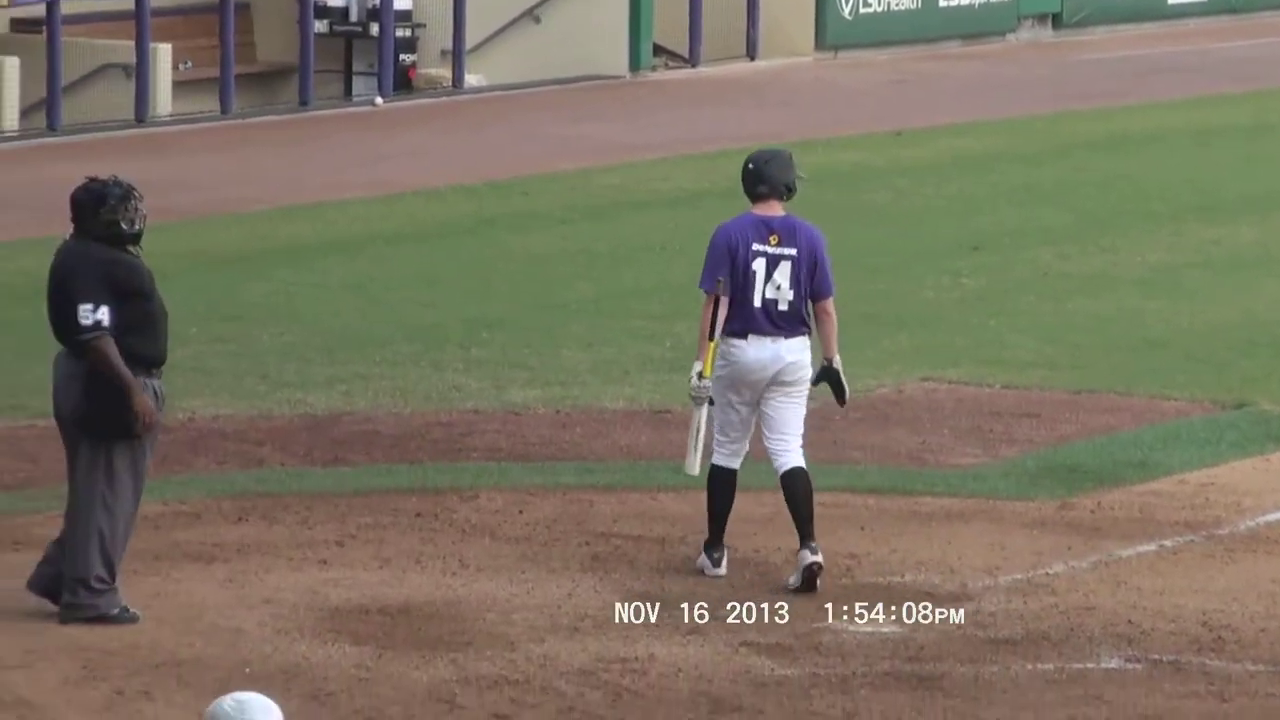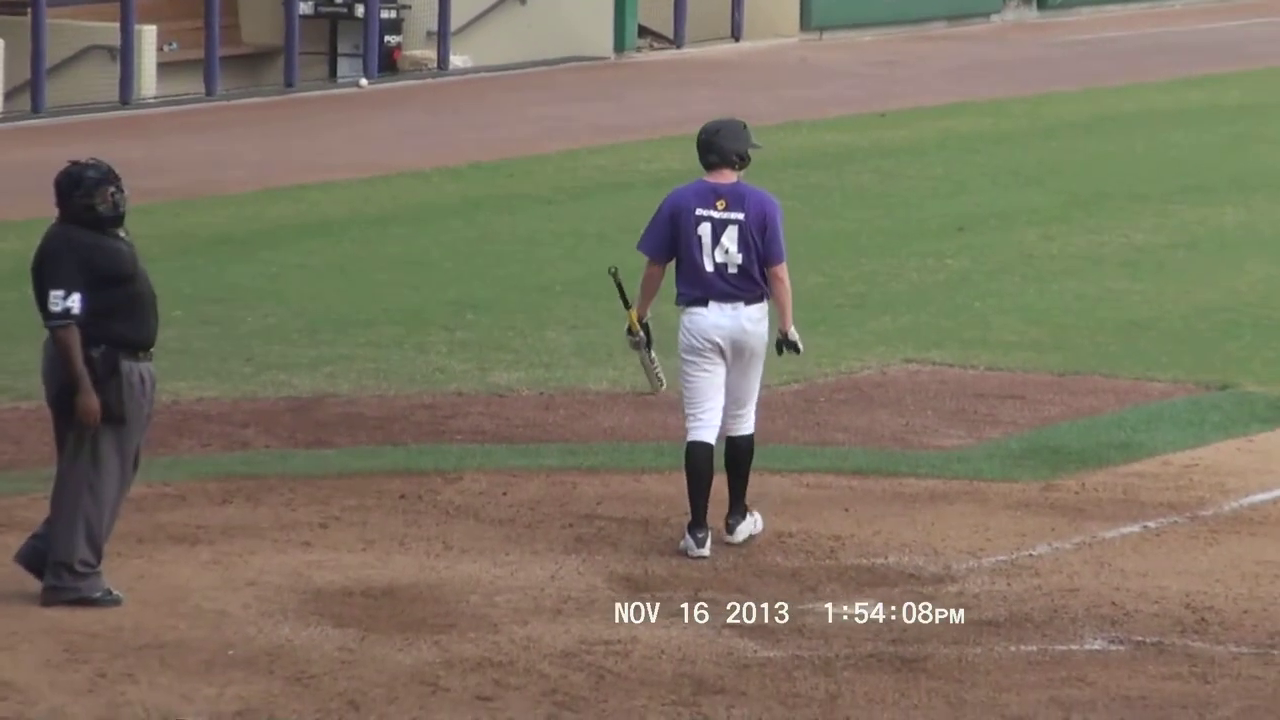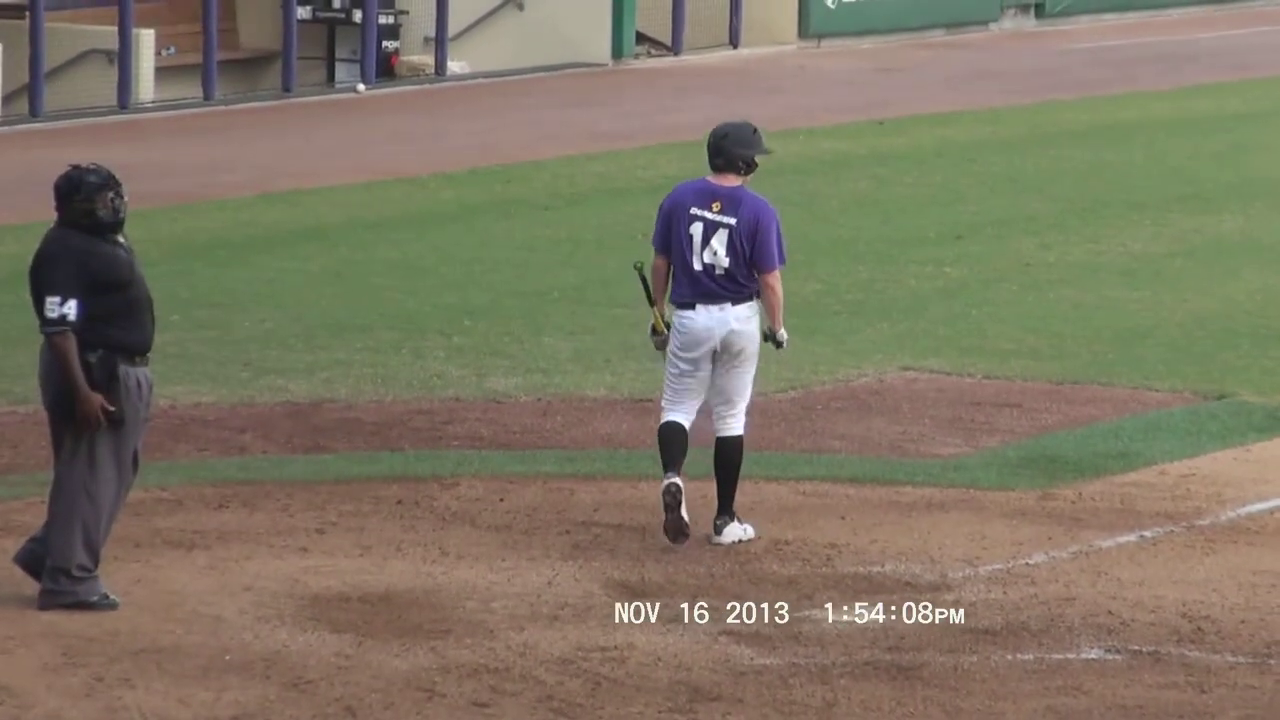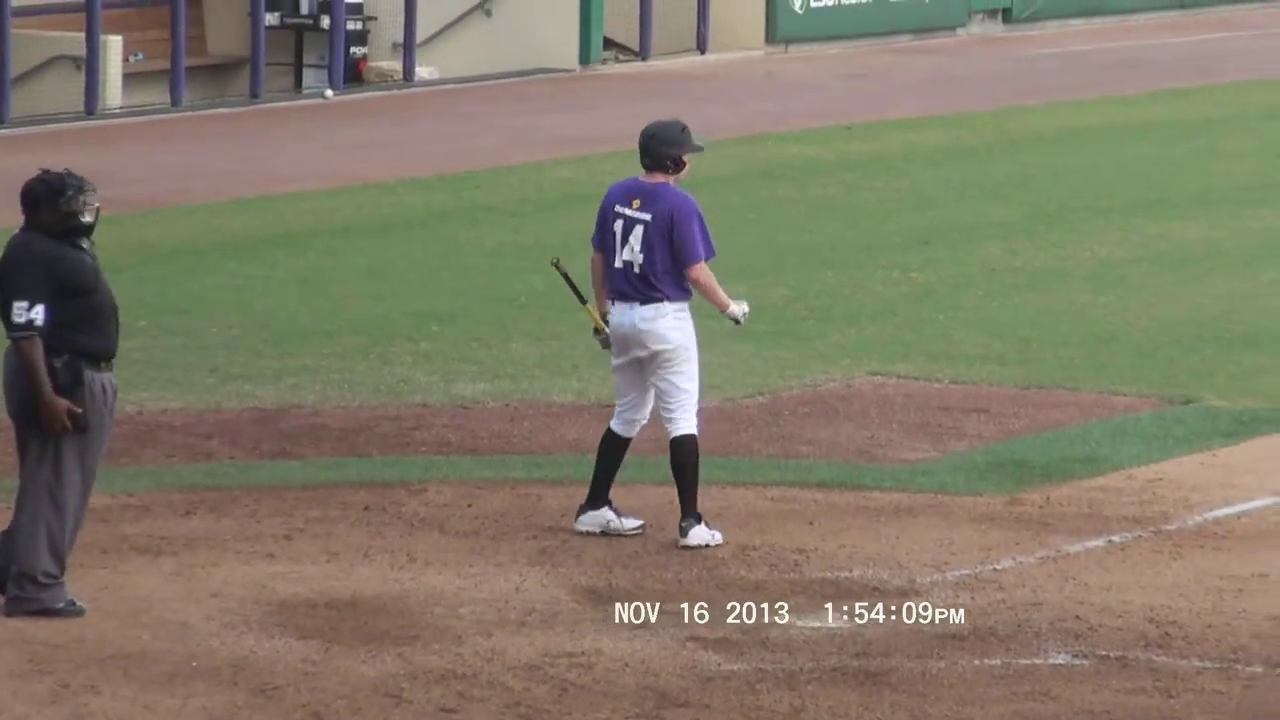
dt=0.4s
person 1, frame 1
left shoulder: (107, 253)
right shoulder: (84, 260)
right elbow: (93, 335)
left wrist: (138, 386)
right wrist: (135, 390)
left hip: (118, 383)
right hip: (106, 386)
left knee: (114, 486)
right knee: (107, 488)
left ankle: (60, 576)
right ankle: (88, 593)
person 1, frame 2
left shoulder: (105, 234)
right shoulder: (65, 246)
right elbow: (63, 322)
left wrist: (133, 371)
right wrist: (83, 387)
left hip: (125, 367)
right hip: (98, 370)
left knee: (114, 469)
right knee: (92, 472)
left ankle: (47, 554)
right ankle: (72, 576)
person 1, frame 3
left shoulder: (108, 239)
right shoulder: (62, 251)
right elbow: (59, 329)
left wrist: (132, 375)
right wrist: (82, 391)
left hip: (124, 372)
right hip: (94, 375)
left knee: (115, 472)
right knee: (89, 477)
left ankle: (47, 555)
right ankle: (69, 580)
person 1, frame 4
left shoulder: (70, 245)
left wrist: (94, 381)
right wrist: (47, 396)
left hip: (88, 377)
right hip: (60, 381)
left knee: (71, 480)
right knee: (55, 483)
person 2, frame 1
left shoulder: (730, 234)
right shoulder: (809, 236)
left elbow: (717, 303)
right elbow: (824, 308)
left wrist: (701, 362)
right wrist: (832, 361)
left hip: (740, 353)
right hip: (791, 354)
left knee: (727, 451)
right knee: (788, 452)
left ankle: (715, 551)
right ankle: (808, 548)
person 2, frame 2
left shoulder: (679, 201)
right shoulder: (762, 203)
left elbow: (655, 268)
right elbow: (777, 273)
left wrist: (640, 318)
right wrist: (788, 327)
left hip: (699, 321)
right hip: (750, 319)
left knee: (702, 425)
right knee: (740, 419)
left ankle: (699, 530)
right ankle: (737, 518)
person 2, frame 3
left shoulder: (679, 198)
right shoulder: (758, 209)
left elbow: (660, 264)
right elbow: (769, 281)
left wrist: (658, 316)
right wrist: (777, 327)
left hip: (689, 320)
right hip: (739, 321)
left knee: (676, 410)
right knee: (730, 418)
left ankle: (672, 479)
right ankle: (725, 519)
person 2, frame 4
left shoulder: (616, 195)
right shoulder: (680, 204)
left elbow: (598, 260)
right elbow: (696, 273)
left wrist: (603, 313)
right wrist: (730, 306)
left hip: (622, 317)
right hip: (665, 319)
left knee: (628, 414)
right knee: (681, 417)
left ankle: (595, 507)
right ankle: (691, 522)
